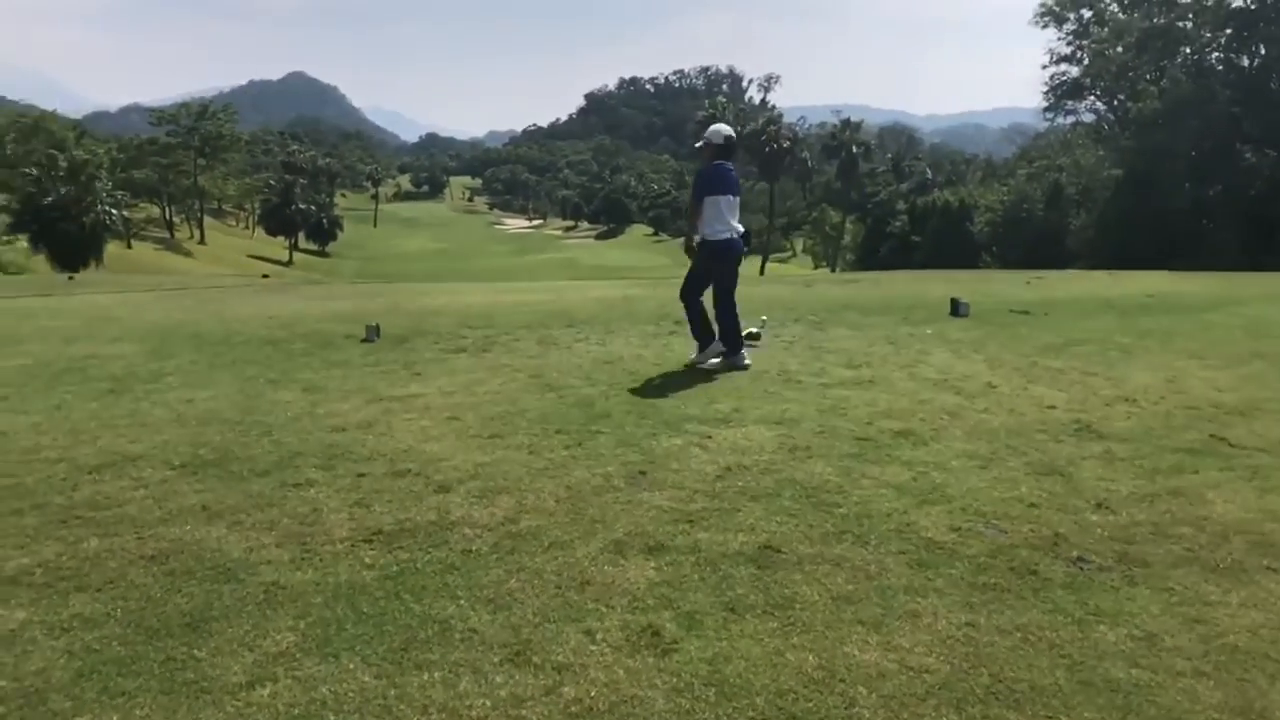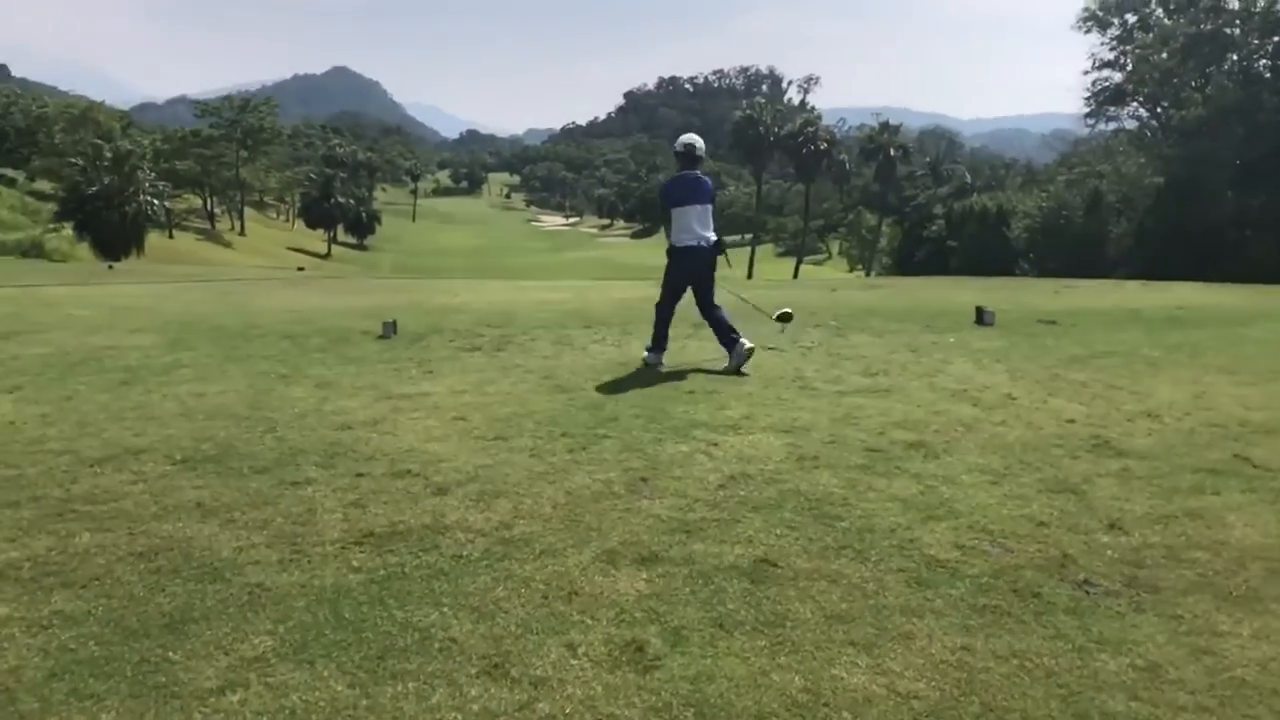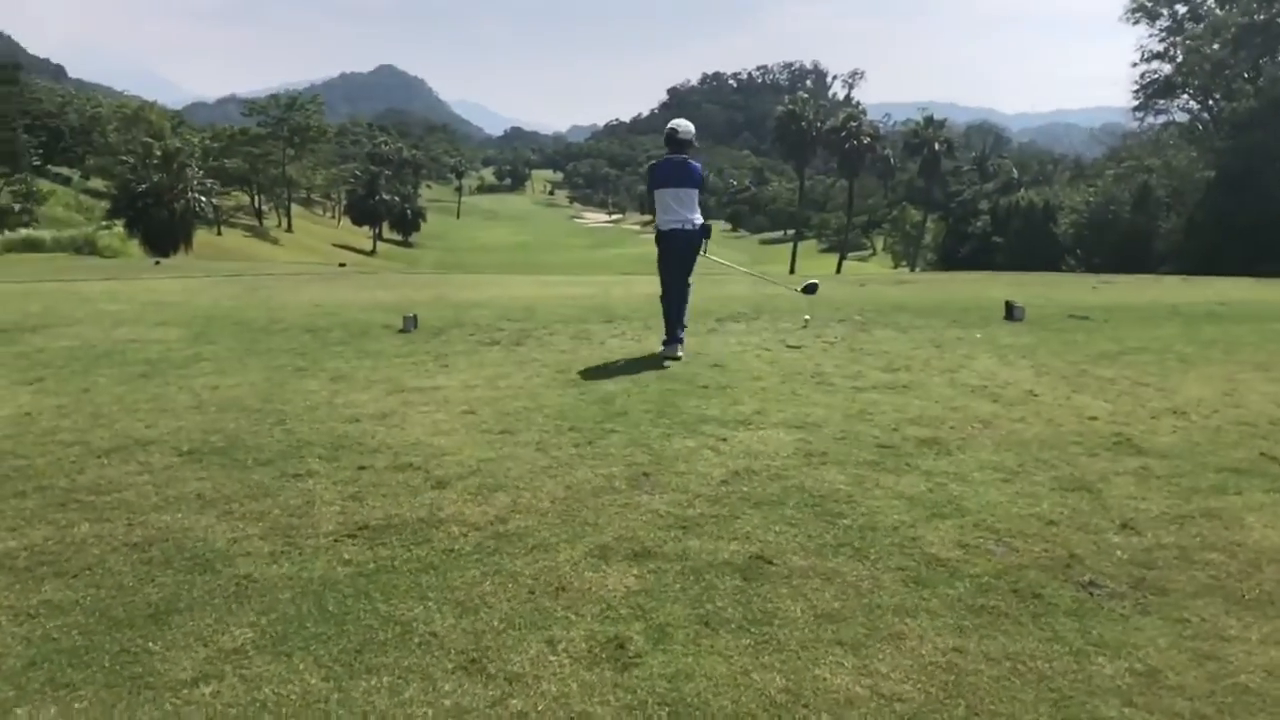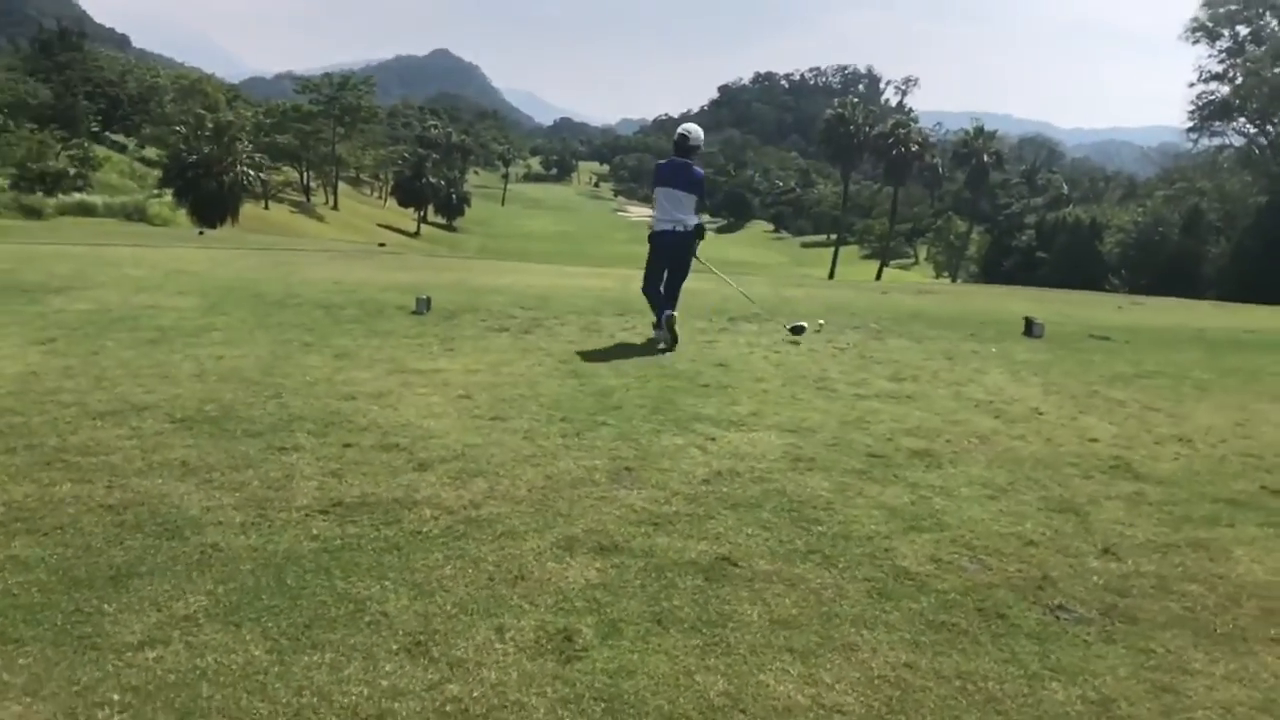
dt=0.3s
person 1, frame 1
left shoulder: (706, 174)
right shoulder: (733, 176)
left elbow: (695, 211)
left wrist: (690, 241)
right wrist: (699, 238)
left hip: (715, 245)
right hip: (734, 243)
left knee: (690, 294)
right knee: (725, 301)
left ankle: (708, 343)
right ankle: (733, 352)
person 1, frame 2
left shoulder: (669, 187)
right shoulder: (707, 185)
left elbow: (668, 222)
right elbow: (707, 216)
left hip: (682, 251)
right hip: (707, 249)
left knee: (667, 304)
right knee: (708, 304)
left ankle: (656, 352)
right ankle: (736, 343)
person 1, frame 3
left shoulder: (655, 169)
right shoulder: (696, 169)
left elbow: (654, 204)
right elbow: (697, 201)
left hip: (669, 234)
right hip: (693, 233)
left knee: (670, 290)
right knee: (682, 284)
left ankle: (673, 342)
right ankle: (677, 333)
person 1, frame 4
left shoulder: (660, 168)
right shoulder: (698, 176)
left elbow: (657, 200)
right elbow: (698, 209)
left hip: (661, 234)
right hip: (686, 235)
left knee: (651, 284)
right knee: (674, 284)
left ankle: (666, 316)
right ankle: (663, 327)
